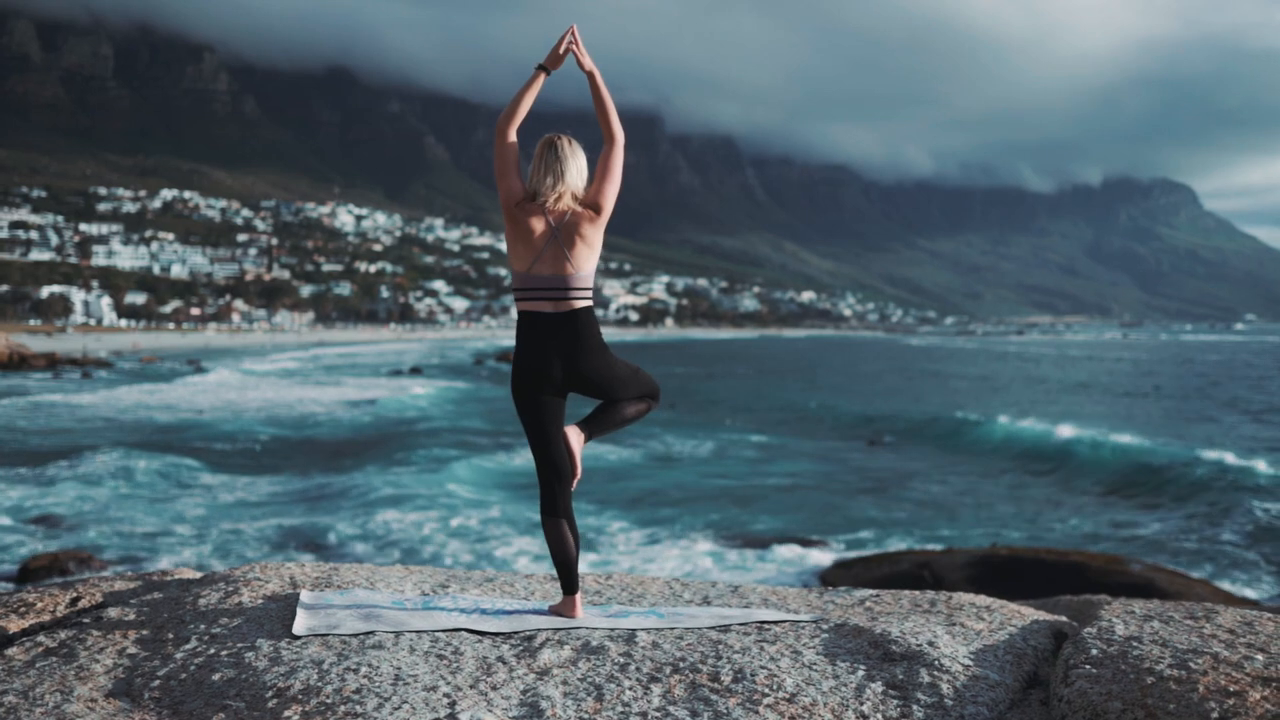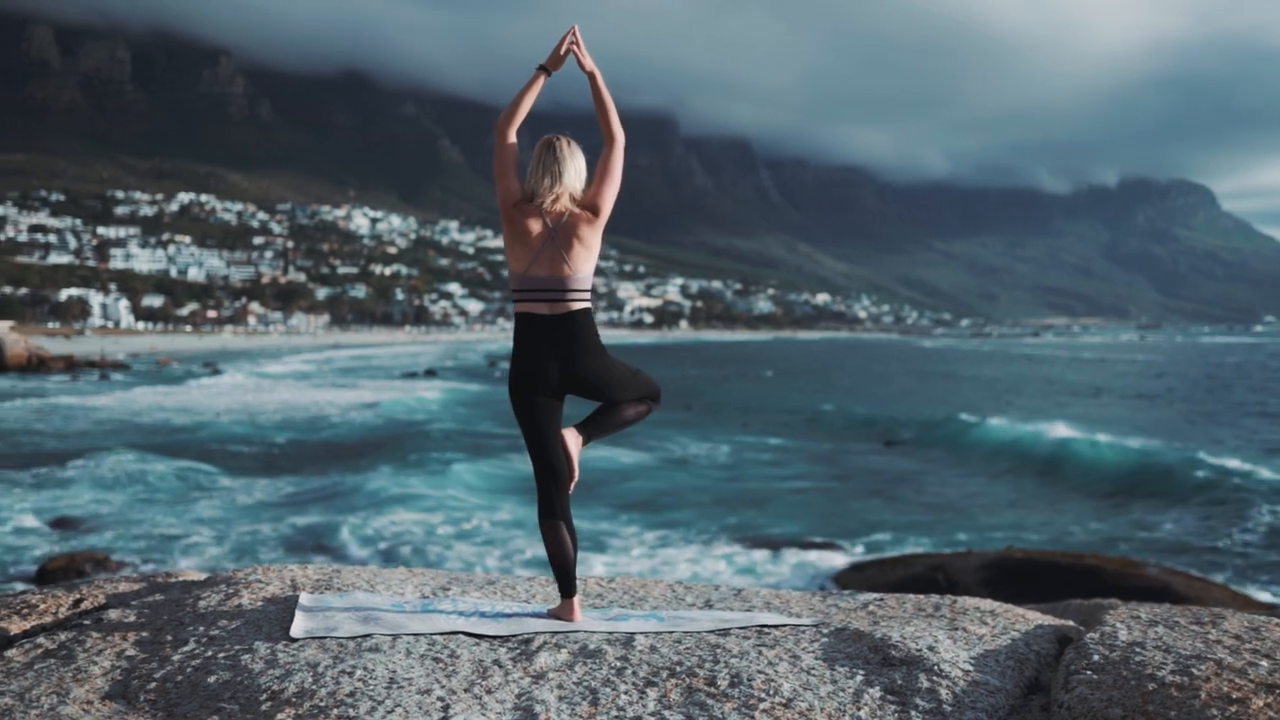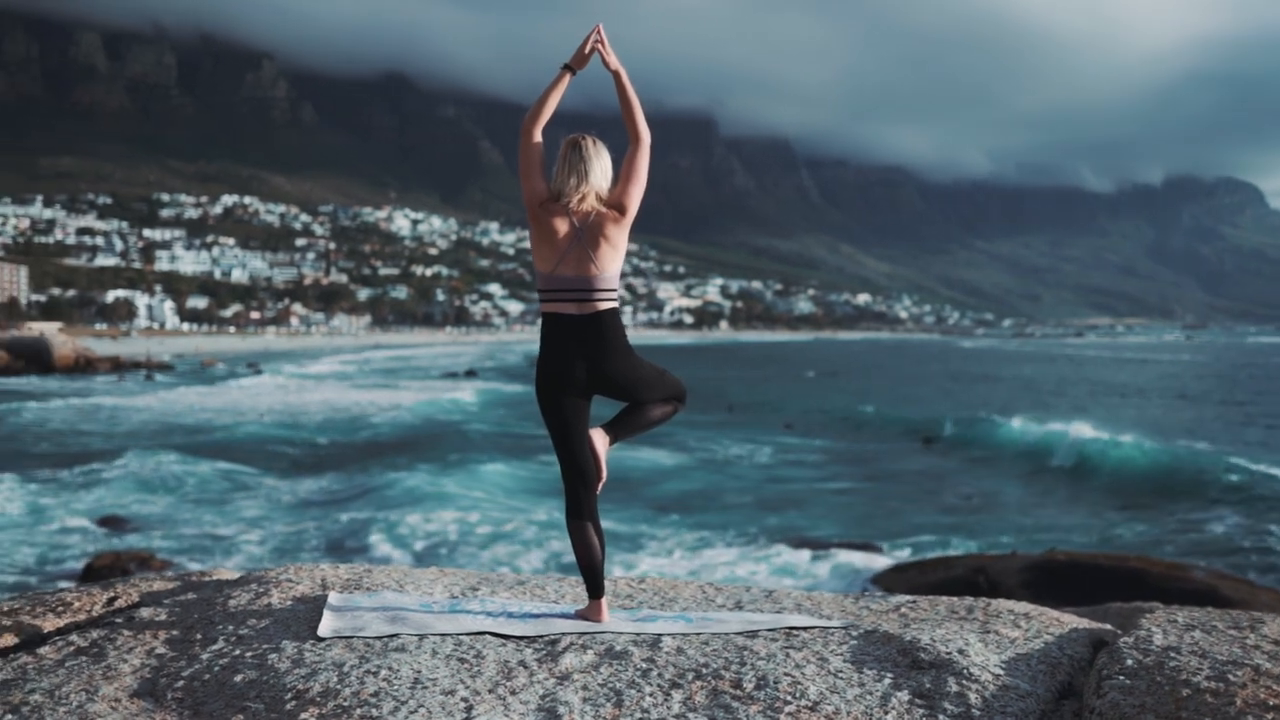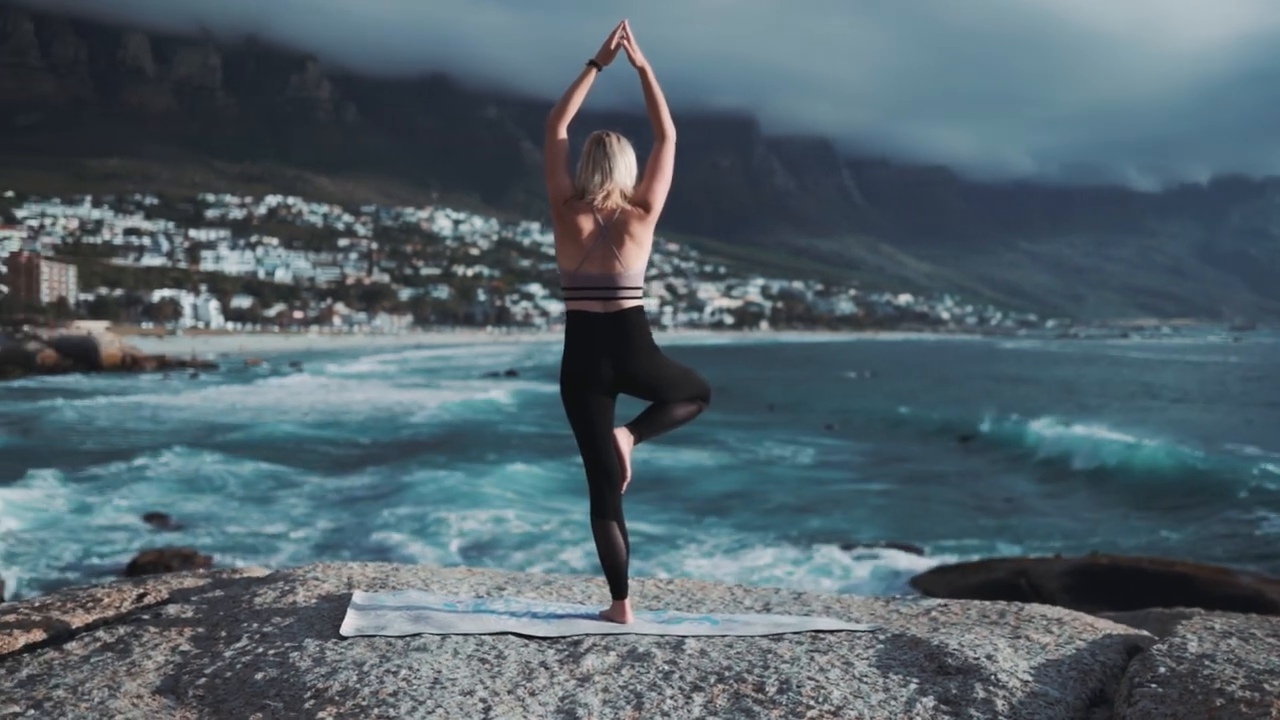
dt=0.5s
person 1, frame 1
left shoulder: (517, 216)
right shoulder: (593, 219)
left elbow: (504, 132)
right elbow: (616, 139)
left wrist: (545, 68)
right wrist: (589, 69)
left hip: (533, 358)
right hip: (583, 352)
left knee: (553, 485)
right knee: (647, 392)
left ankle: (571, 599)
right ankle: (582, 433)
person 1, frame 2
left shoulder: (515, 216)
right shoulder: (590, 219)
left elbow: (504, 133)
right elbow: (616, 139)
left wrist: (547, 69)
right wrist: (590, 69)
left hip: (530, 360)
right hip: (581, 355)
left knee: (551, 488)
right knee: (647, 392)
left ankle: (568, 602)
right ankle: (579, 434)
person 1, frame 3
left shoulder: (542, 217)
right shoulder: (617, 219)
left elbow: (530, 133)
right elbow: (642, 139)
left wrist: (571, 68)
right wrist: (615, 68)
left hip: (557, 361)
right hip: (608, 355)
left knee: (578, 487)
right knee: (674, 393)
left ankle: (597, 604)
right ankle: (607, 435)
person 1, frame 4
left shoulder: (566, 214)
right shoulder: (642, 216)
left elbow: (555, 129)
right elbow: (668, 136)
left wrist: (597, 64)
right wrist: (641, 65)
left hip: (582, 358)
right hip: (633, 353)
left knee: (603, 487)
right knee: (697, 392)
left ankle: (620, 605)
right ankle: (630, 435)
